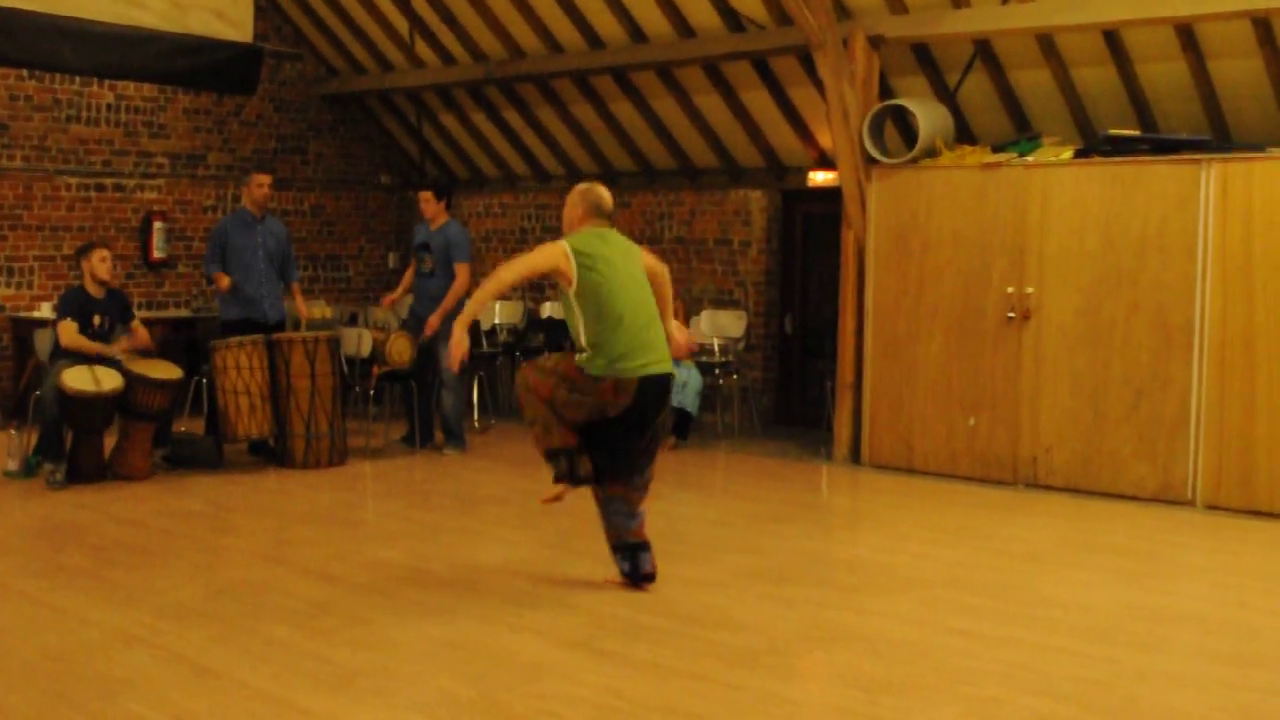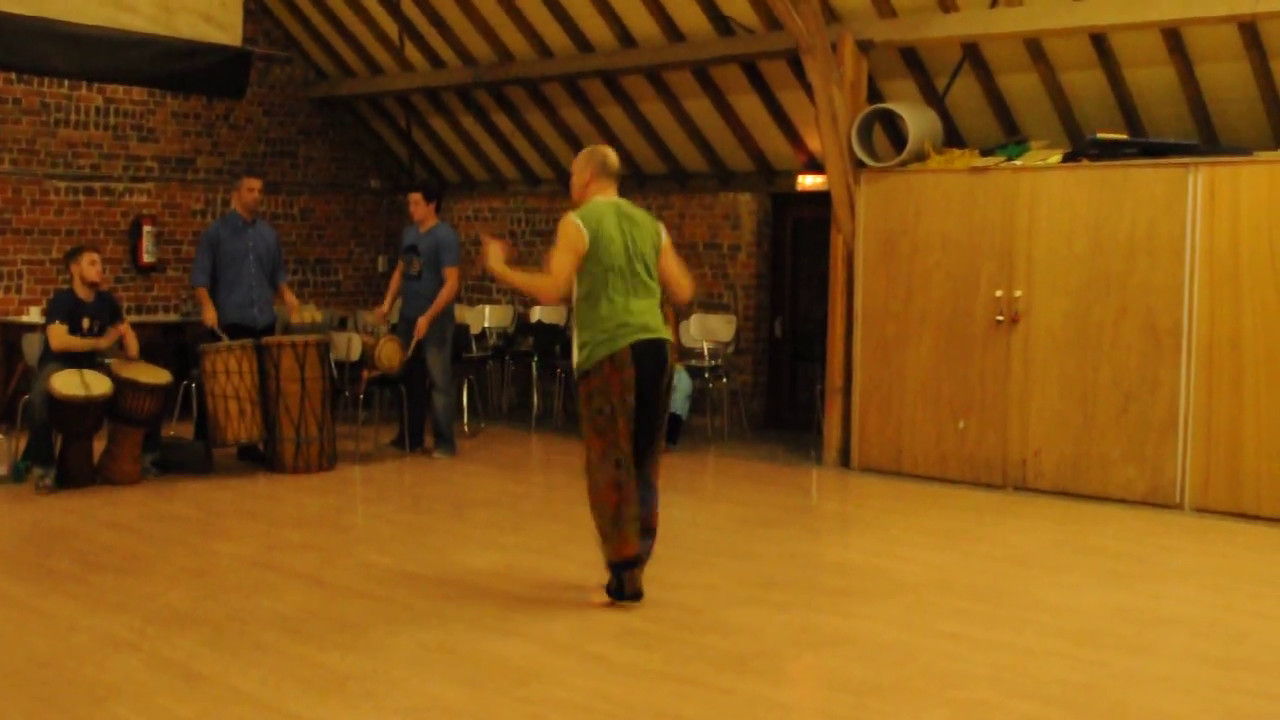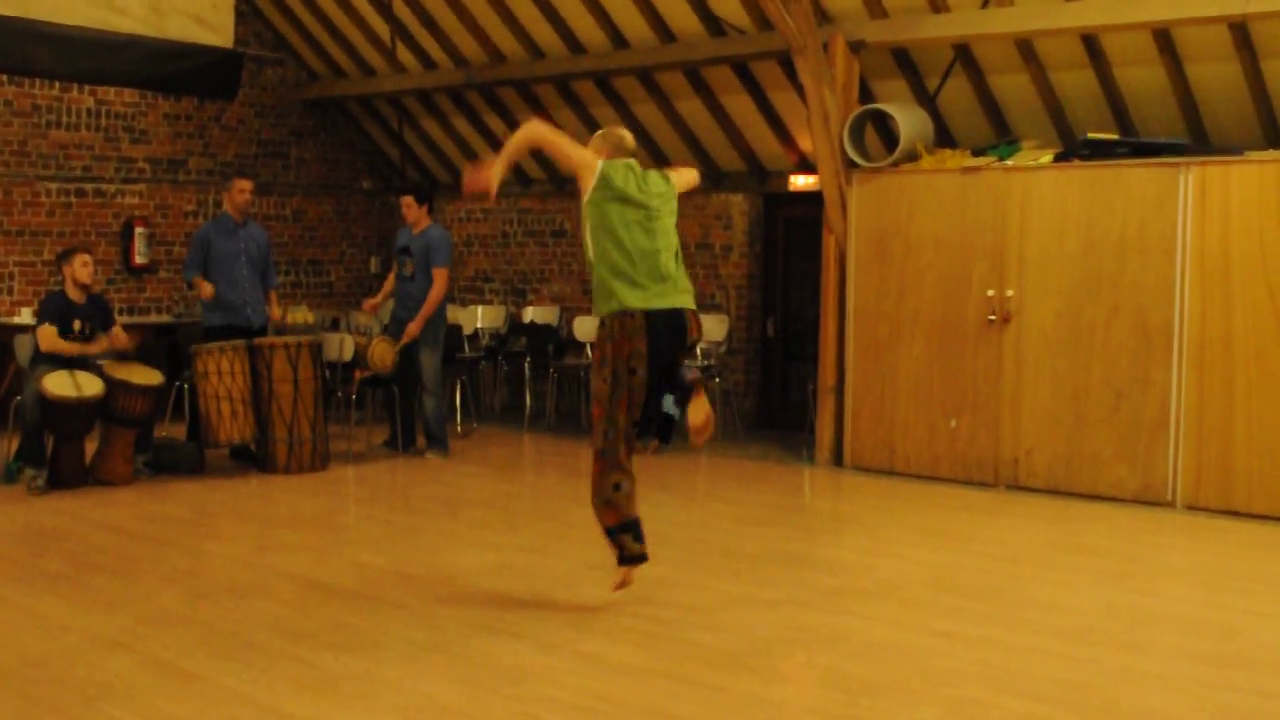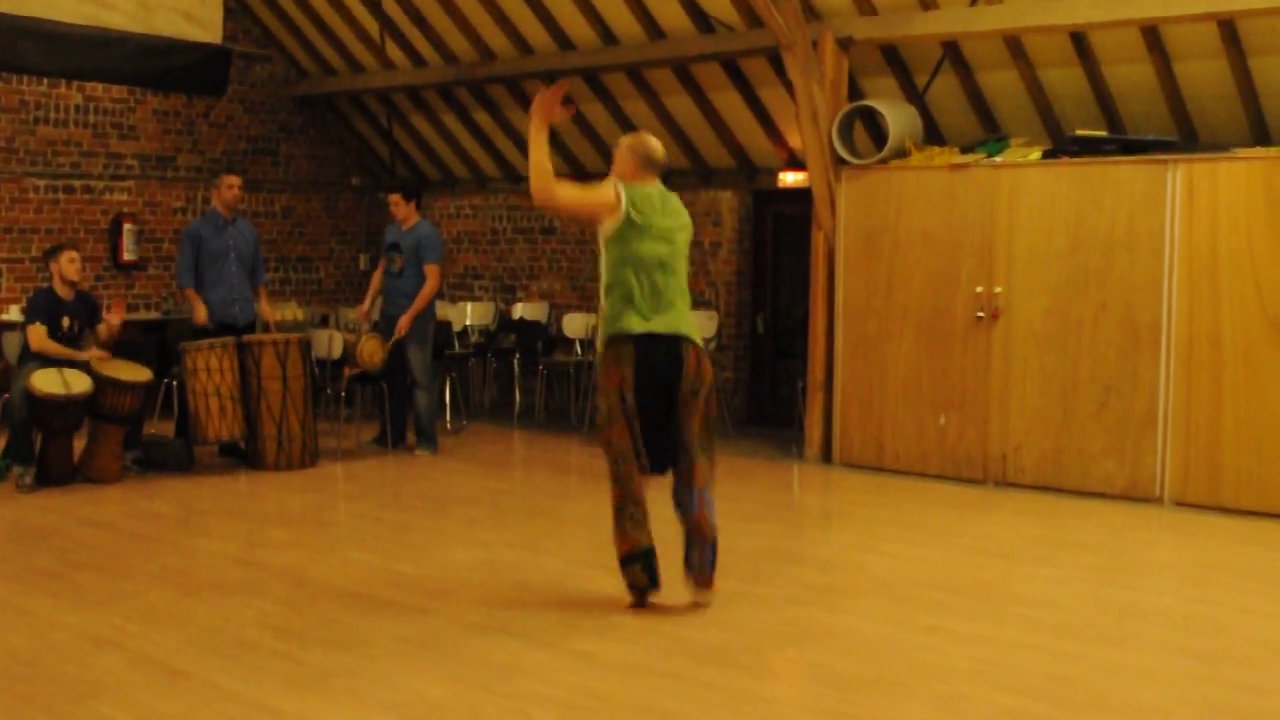
dt=0.2s
person 1, frame 1
left shoulder: (566, 250)
right shoulder: (627, 248)
left elbow: (509, 273)
right elbow: (661, 273)
left wrist: (461, 324)
right wrist: (668, 323)
left hip: (612, 376)
right hip: (657, 377)
left knee: (533, 379)
right knee: (624, 474)
left ankle: (570, 466)
right ankle: (638, 567)
person 1, frame 2
left shoulder: (577, 222)
right shoulder: (649, 224)
left elbow: (551, 289)
right elbow: (682, 292)
left wrist: (499, 268)
left hip: (610, 355)
right hip: (655, 347)
left knee: (609, 470)
right knee: (639, 460)
left ankle: (624, 578)
right ankle: (640, 551)
person 1, frame 3
left shoulder: (597, 171)
right shoulder: (662, 183)
left elbow: (536, 130)
right elbow: (691, 174)
left wrist: (497, 165)
left hip: (628, 318)
right hip: (680, 315)
left knee: (612, 437)
right knee: (656, 369)
left ankle: (628, 547)
right ankle: (689, 392)
person 1, frame 4
left shoulder: (616, 197)
right shoulder: (677, 213)
left elbow: (545, 194)
left wrist: (538, 127)
left hip: (629, 344)
right hip: (683, 344)
left knee: (628, 465)
right knee: (692, 462)
left ankle: (641, 576)
right ankle: (700, 564)
person 2, frame 1
left shoulder: (279, 229)
right shoulder: (226, 227)
left elbow: (288, 268)
right elbow: (211, 262)
left wrist: (297, 298)
right wrist: (219, 277)
left hip: (273, 315)
right hip: (237, 315)
left ankle: (260, 438)
right ankle: (213, 438)
person 2, frame 2
left shoulder: (269, 233)
right shoulder: (216, 231)
left elbow: (277, 271)
right elbow: (201, 273)
left wrist: (285, 293)
right wrist: (207, 306)
left hip: (263, 320)
right hip: (228, 321)
left ankle: (249, 443)
right ankle: (202, 443)
person 2, frame 3
left shoulder: (260, 234)
right shoulder: (207, 233)
right elbow: (191, 269)
left wrist: (272, 303)
right wrist: (201, 284)
left hip: (255, 321)
right hip: (220, 321)
left ankle: (241, 443)
right ankle: (194, 444)
person 2, frame 4
left shoulder: (249, 231)
right shoulder: (197, 230)
left elbow: (257, 272)
right elbow: (184, 273)
left wrist: (262, 302)
right wrist: (197, 304)
left hip: (243, 318)
right hip: (210, 320)
left ankle: (230, 440)
right ankle: (183, 441)
person 3, frame 1
left shoulder: (456, 234)
right shoulder: (419, 230)
left elbow: (463, 279)
left wrist: (440, 314)
right wrist: (398, 294)
left hip: (445, 317)
right hip: (417, 314)
left knee: (447, 378)
right knee: (417, 375)
left ankle: (454, 438)
right ankle: (419, 433)
person 3, frame 2
left shoulder: (445, 236)
right shoulder: (408, 232)
left elbow: (452, 284)
left wrist: (428, 317)
right wrist: (388, 302)
left hip: (435, 320)
right hip: (407, 317)
left knee: (439, 381)
right knee: (407, 379)
left ankle: (445, 442)
right ankle: (410, 437)
person 3, frame 3
left shoulder: (437, 237)
right shoulder: (402, 234)
left elbow: (440, 285)
left wrist: (419, 321)
right wrist: (379, 299)
left hip: (427, 322)
right hip: (399, 318)
left knee: (429, 383)
right knee: (399, 380)
left ankle: (437, 443)
right ankle: (401, 438)
person 3, frame 4
left shoulder: (427, 234)
right shoulder: (390, 231)
left elbow: (432, 281)
left wrist: (410, 315)
right wrist: (369, 301)
left hip: (416, 318)
right hip: (388, 315)
left knee: (420, 378)
right knee: (389, 376)
left ankle: (427, 439)
right ankle: (392, 435)
person 4, frame 1
left shoulder: (118, 298)
right shoulder: (72, 298)
left elbow: (137, 328)
right elbow: (67, 340)
left wrist: (144, 342)
right wrist: (111, 348)
left hip: (104, 362)
right hip: (70, 361)
right knee: (52, 390)
left ankle: (157, 448)
right ankle: (54, 460)
person 4, frame 2
left shoulder: (107, 301)
right shoulder: (61, 300)
left elbow: (127, 334)
right elbow: (58, 342)
left wrist: (132, 353)
right wrist: (102, 343)
left hip: (92, 365)
right hip: (58, 365)
right knee: (40, 395)
left ankle: (146, 453)
right ankle: (42, 465)
person 4, frame 3
left shoulder: (98, 303)
right shoulder: (52, 302)
left elbow: (117, 334)
right elbow: (46, 343)
left wrist: (123, 343)
right wrist: (90, 348)
left hip: (83, 367)
right hip: (50, 367)
right knee: (32, 395)
left ankle: (138, 454)
right ankle: (35, 466)
person 4, frame 4
left shoulder: (86, 301)
right shoulder: (40, 300)
left elbow: (102, 336)
right elbow: (36, 343)
left wrist: (112, 328)
right wrist: (81, 354)
left hip: (71, 365)
right hip: (37, 364)
right ankle: (22, 463)
